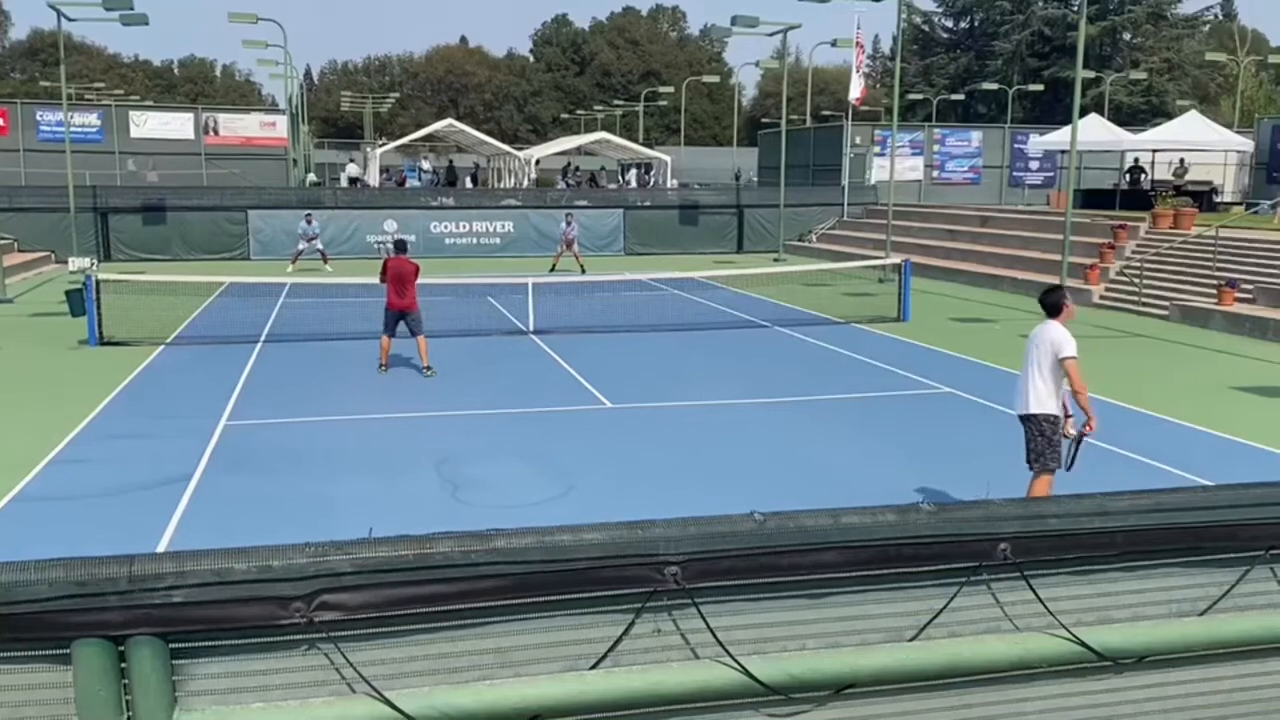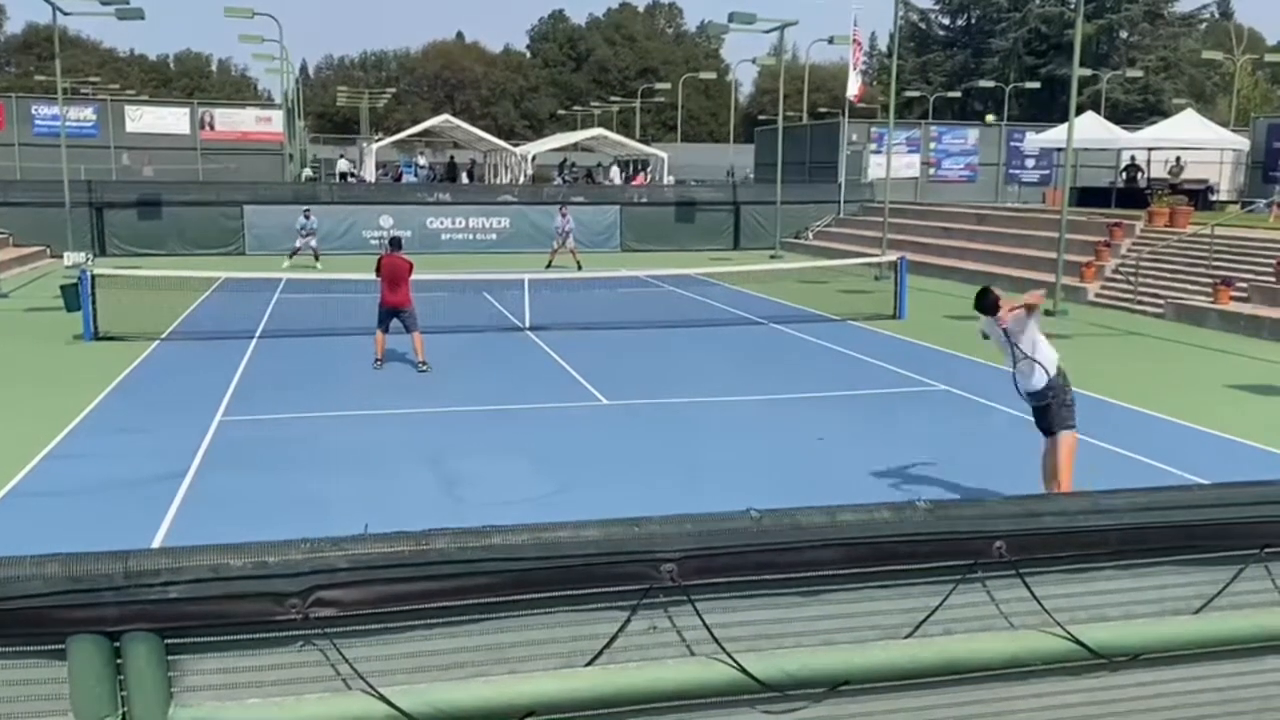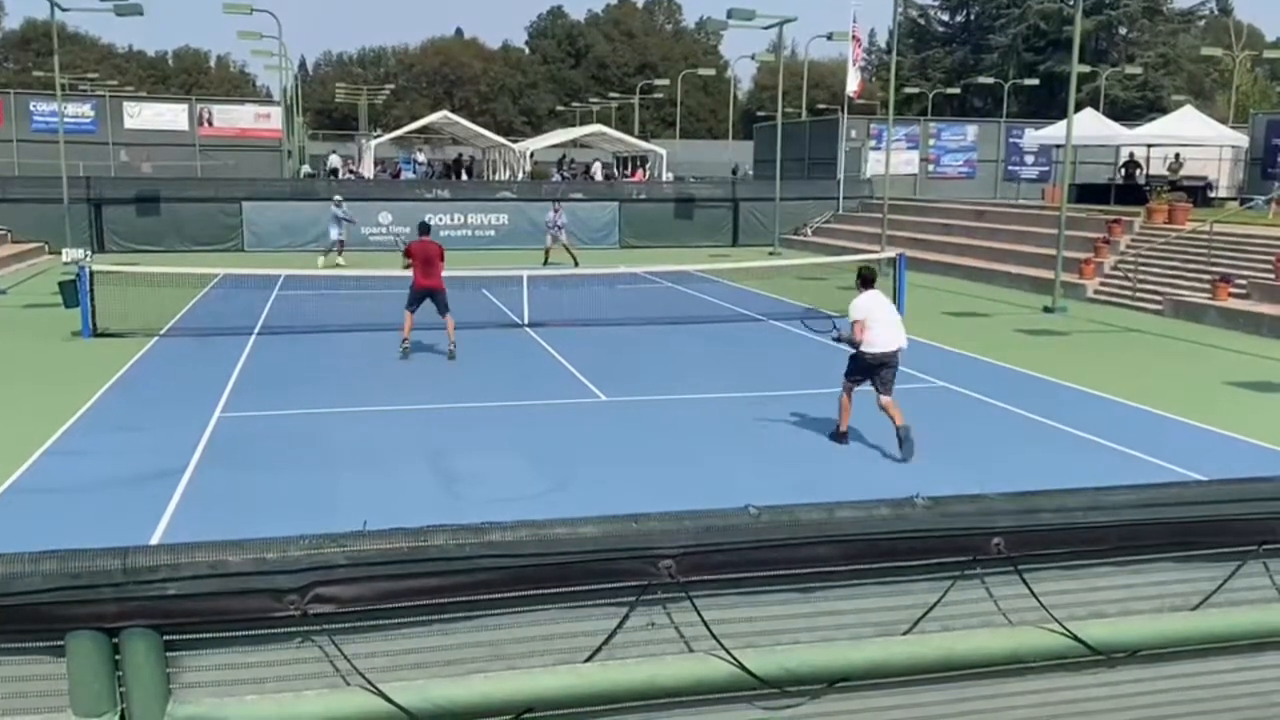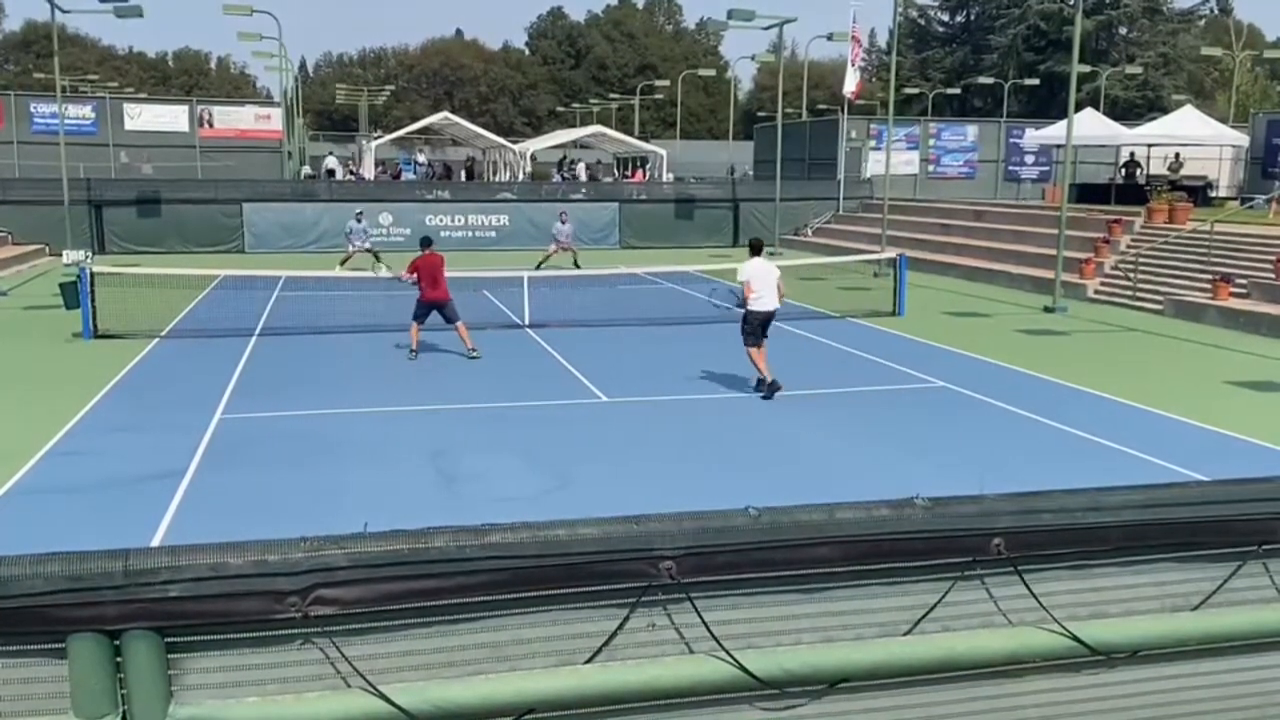
dt=1s
person 1, frame 1
left shoulder: (1041, 330)
right shoulder: (1063, 338)
right elbow: (1077, 387)
left wrist: (1068, 415)
right wrist: (1091, 416)
left hip: (1031, 407)
right hip: (1042, 411)
left knee: (1048, 467)
right knee: (1045, 471)
person 1, frame 2
left shoulder: (988, 325)
right shoulder: (1018, 321)
right elbow: (1037, 297)
left hip: (1029, 389)
right hip: (1051, 383)
left knee: (1051, 444)
right knee: (1066, 441)
left ankle: (1052, 496)
person 1, frame 3
left shoulder: (857, 303)
right shoulder: (885, 299)
left elbow: (857, 338)
left wrist: (843, 338)
left hip: (868, 354)
right hip: (891, 353)
left knee: (847, 387)
right knee: (885, 399)
left ankle: (841, 432)
right ankle: (901, 428)
person 1, frame 4
left shoulder: (745, 268)
right shoulder: (771, 266)
left elbow: (746, 294)
right elbow: (782, 292)
left wrist: (743, 303)
left hip: (754, 311)
right hip: (770, 310)
left knee: (752, 350)
right knee: (760, 343)
left ankle: (770, 382)
right ankle: (762, 379)
